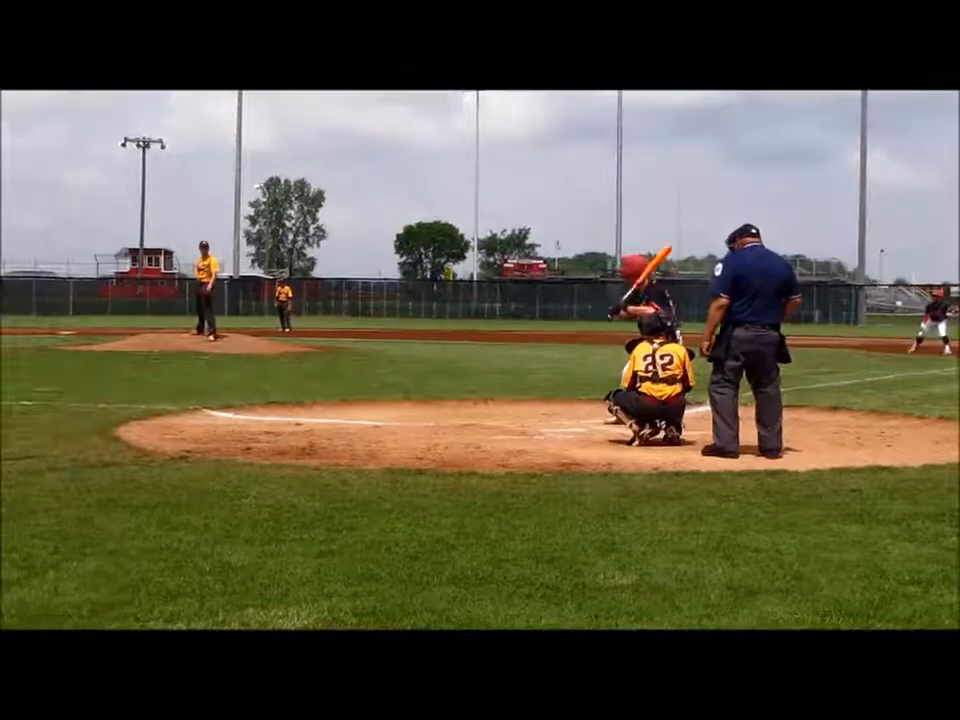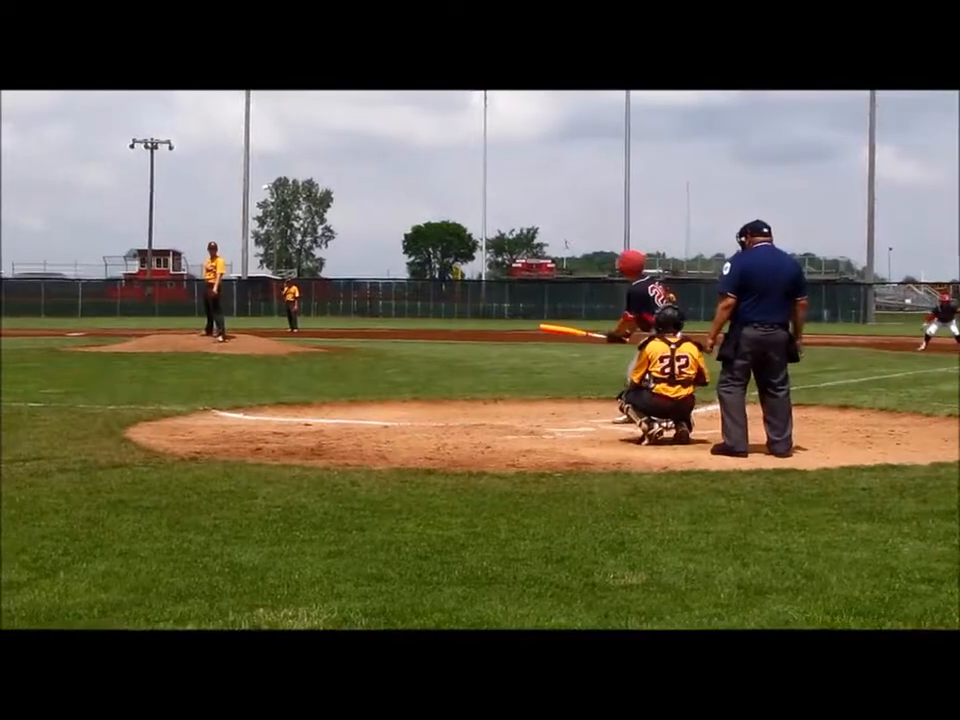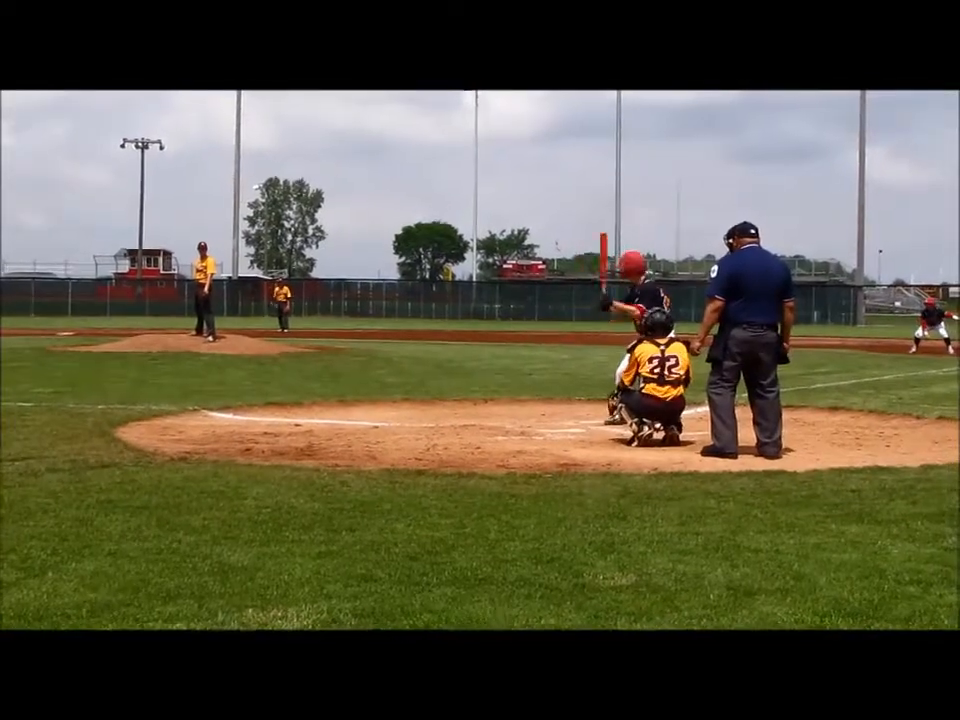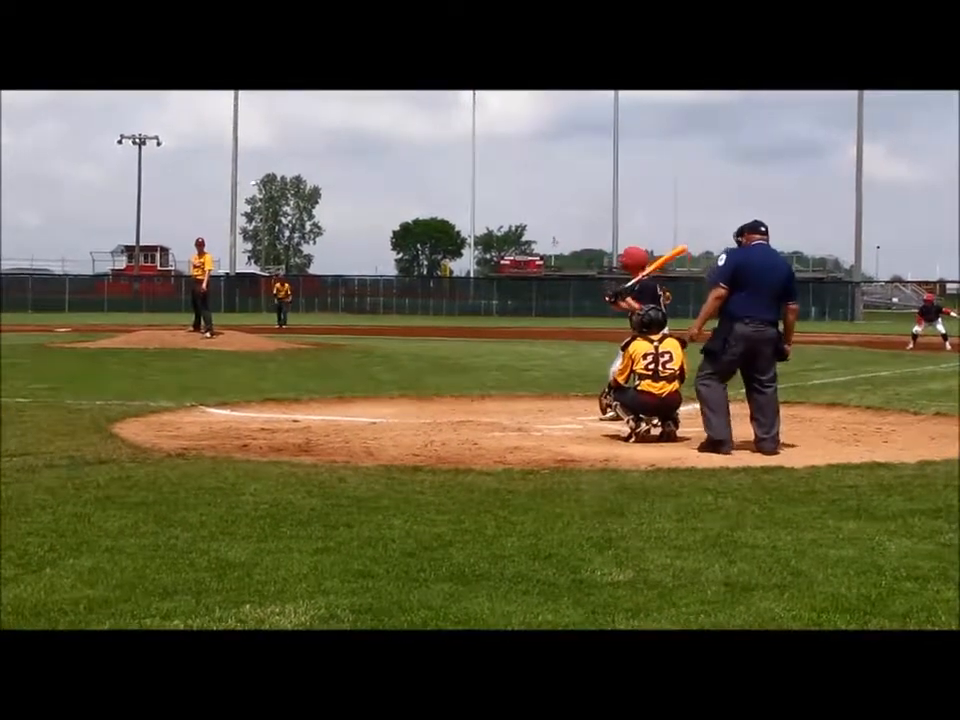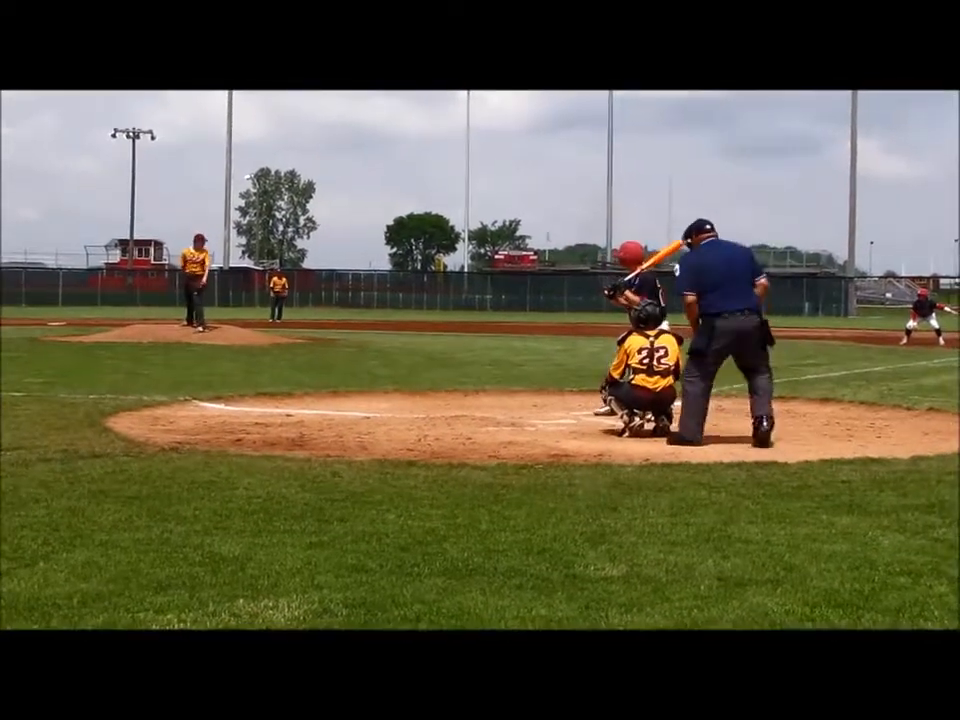
dt=0.7s
person 1, frame 1
left shoulder: (731, 261)
right shoulder: (782, 263)
left elbow: (721, 302)
right elbow: (794, 300)
left wrist: (707, 336)
left hip: (737, 335)
right hip: (769, 336)
left knee: (723, 387)
right knee: (769, 390)
left ankle: (726, 444)
right ankle: (771, 445)
person 1, frame 2
left shoulder: (740, 260)
right shoulder: (791, 263)
left elbow: (728, 302)
right elbow: (800, 304)
left wrist: (712, 335)
right wrist: (796, 337)
left hip: (745, 334)
right hip: (778, 335)
left knee: (731, 386)
right knee: (777, 389)
left ankle: (735, 443)
right ankle: (781, 444)
person 1, frame 3
left shoulder: (728, 263)
right shoulder: (779, 265)
left elbow: (716, 305)
right elbow: (788, 307)
left wrist: (700, 338)
right wrist: (785, 339)
left hip: (735, 335)
right hip: (767, 337)
left knee: (721, 387)
right knee: (767, 391)
left ankle: (725, 445)
right ankle: (771, 445)
person 1, frame 4
left shoulder: (734, 256)
right shoulder: (784, 265)
left elbow: (718, 294)
right elbow: (792, 308)
left wrist: (698, 324)
right wrist: (786, 341)
left hip: (735, 330)
right hip: (767, 333)
left knee: (708, 378)
right knee: (765, 386)
left ankle: (719, 437)
right ankle: (768, 441)
person 1, frame 5
left shoulder: (691, 259)
right shoulder: (742, 251)
left elbow: (690, 300)
right elbow: (762, 284)
left wrist: (696, 329)
right wrist: (751, 311)
left hip: (716, 325)
right hip: (750, 322)
left knee: (696, 377)
right knee: (760, 371)
left ankle: (690, 433)
right ankle: (763, 418)
